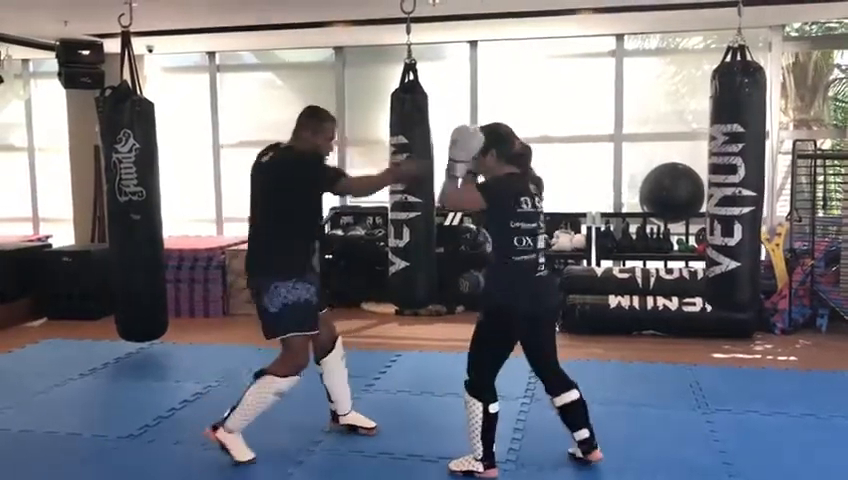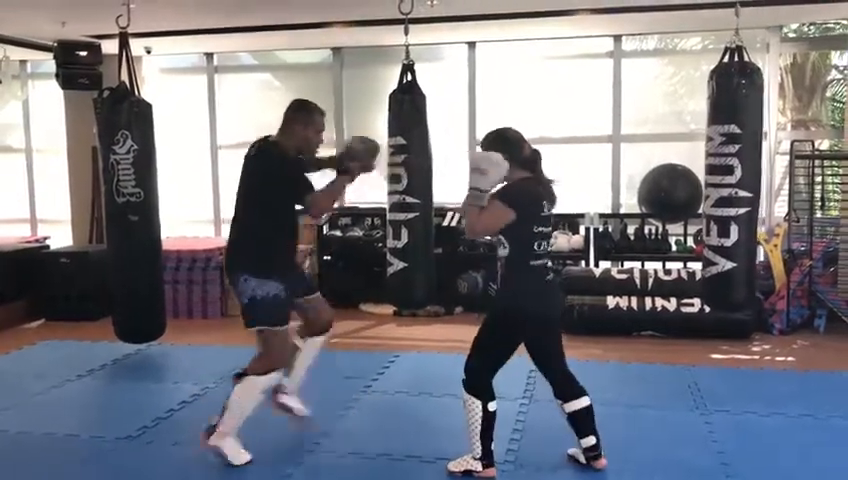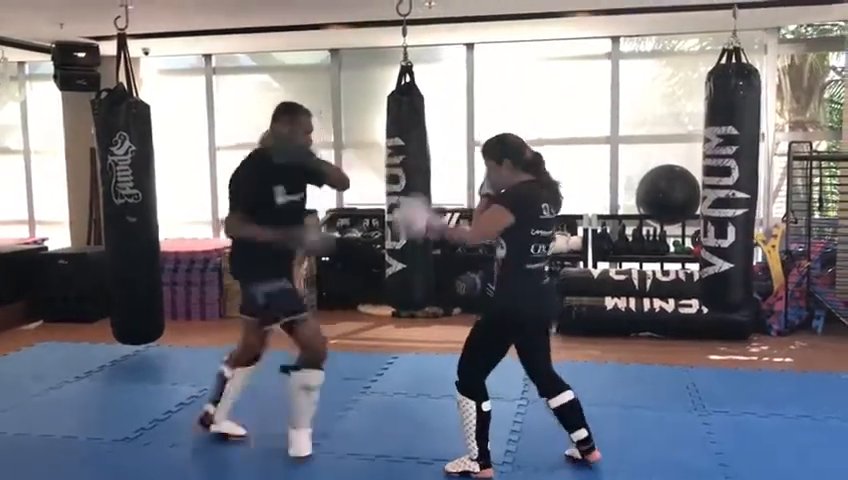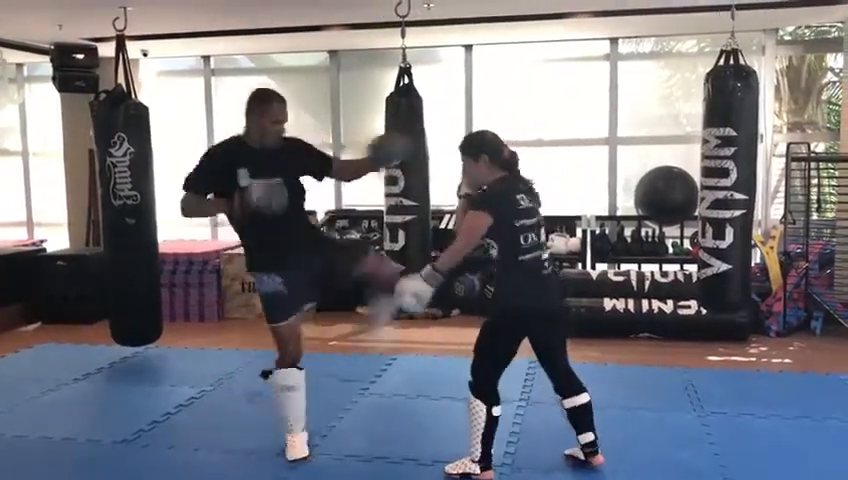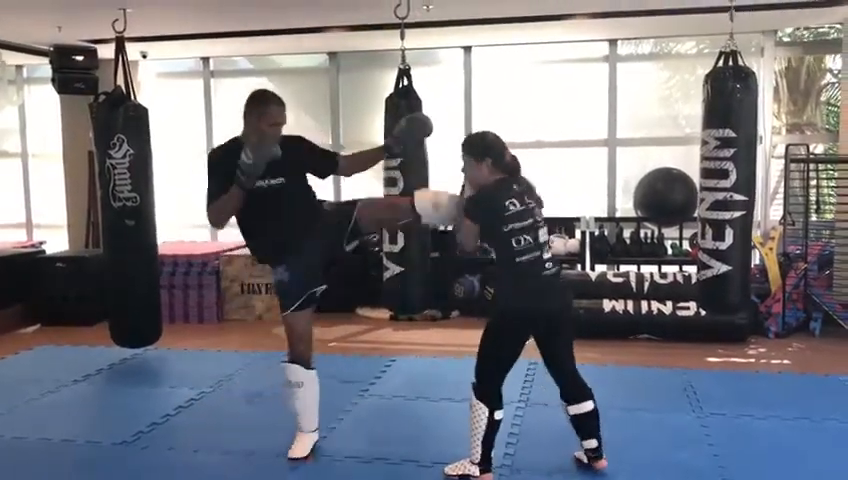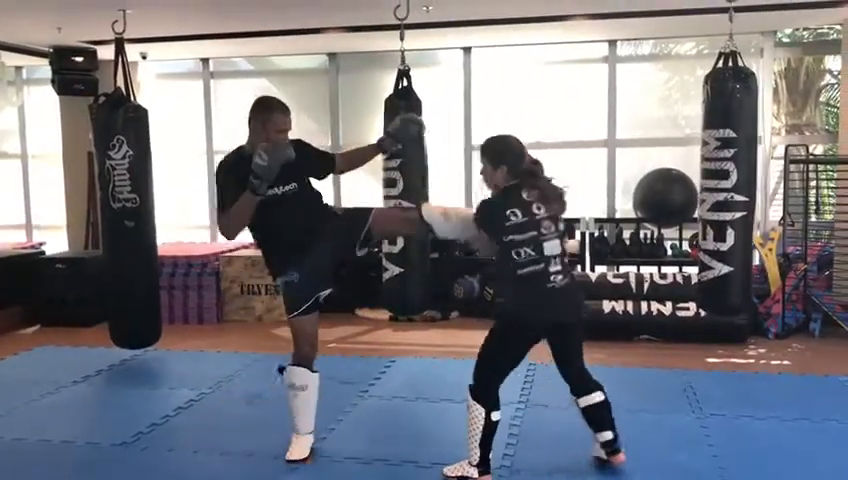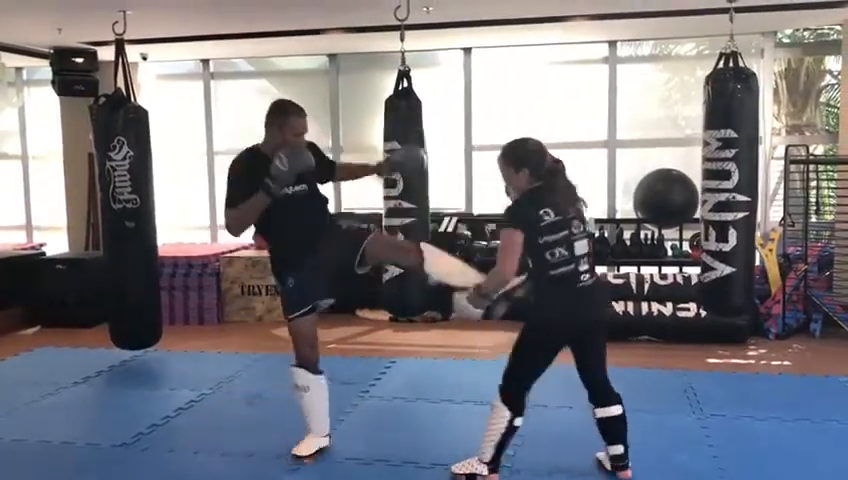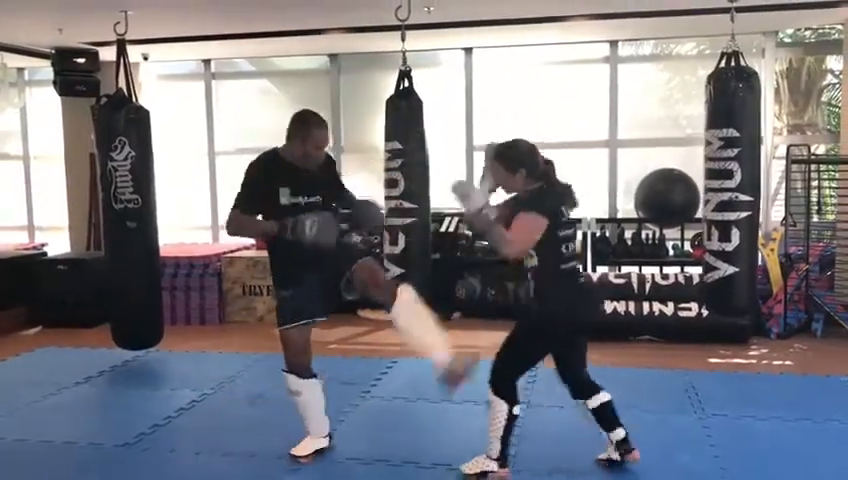
dt=0.2s
person 1, frame 1
left shoulder: (271, 157)
right shoulder: (299, 163)
right elbow: (351, 187)
right wrist: (395, 174)
left hip: (290, 269)
right hip: (281, 274)
left knee: (326, 339)
right knee: (295, 359)
left ankle: (343, 412)
right ankle: (228, 430)
person 1, frame 2
left shoulder: (282, 153)
right shoulder: (271, 160)
left elbow: (313, 168)
right elbow: (318, 206)
left wrist: (346, 159)
right wrist: (349, 173)
left hip: (275, 261)
right hip: (255, 269)
left knee: (322, 319)
right knee: (274, 353)
left ankle: (284, 391)
right ankle: (222, 434)
person 1, frame 3
left shoulder: (295, 162)
right shoulder: (253, 170)
left elbow: (343, 183)
right elbow: (233, 225)
left wrist: (310, 160)
right wrist: (286, 237)
left hip: (275, 270)
right hip: (261, 272)
left knee: (251, 348)
right knee: (316, 346)
left ankle: (215, 415)
right ankle: (299, 431)
person 1, frame 4
left shoulder: (290, 149)
right shoulder: (222, 157)
left elbow: (340, 170)
right elbow: (187, 207)
left wrist: (375, 159)
right wrist: (236, 203)
left hip: (309, 243)
right hip: (273, 266)
left knee: (383, 273)
right knee: (290, 350)
right ankle: (296, 432)
person 1, frame 5
left shoulder: (293, 147)
right shoulder: (224, 158)
left elbow: (344, 165)
right elbow: (216, 220)
left wrist: (391, 148)
right wrist: (244, 180)
left hip: (321, 227)
right hip: (286, 257)
left knee: (389, 207)
right knee: (299, 345)
right ankle: (307, 431)
person 1, frame 6
left shoulder: (296, 151)
right shoulder: (232, 168)
left elbow: (337, 163)
right elbow: (228, 230)
left wrist: (385, 144)
right wrist: (257, 187)
left hip: (331, 230)
right hip: (293, 262)
left knee: (399, 220)
right knee: (304, 349)
right ankle: (303, 435)
person 1, frame 7
left shoulder: (307, 151)
right shoulder: (246, 165)
left elbow: (333, 170)
right elbow: (233, 225)
left wrist: (381, 168)
right wrist: (271, 186)
left hip: (331, 238)
right hip: (294, 263)
left knee: (403, 251)
right knee: (305, 352)
right ankle: (318, 433)
person 1, frame 8
left shoulder: (324, 164)
right shoulder: (264, 169)
right elbow: (235, 224)
left wrist: (361, 210)
right wrist: (288, 229)
left hip: (336, 252)
right hip: (292, 272)
left knee: (387, 286)
right knee: (296, 358)
left ankle: (447, 361)
right ankle: (319, 435)
person 2, frame 1
left shoulder: (499, 187)
right shoulder: (526, 184)
left elbow: (448, 201)
right elbow: (481, 205)
left wrist: (458, 162)
right wrist: (470, 172)
left hip: (508, 300)
right hip: (540, 295)
left knee: (479, 377)
right knee: (549, 369)
right ankle: (588, 445)
person 2, frame 2
left shoulder: (516, 193)
right shoulder: (538, 189)
left elbow: (474, 228)
right elbow: (497, 224)
left wrist: (478, 189)
right wrist: (486, 189)
left hip: (517, 303)
right hip: (545, 299)
left knee: (476, 375)
right knee: (558, 374)
right ankle: (593, 451)
person 2, frame 3
left shoulder: (516, 198)
right shoulder: (544, 192)
left elbow: (475, 233)
right elbow: (493, 227)
left wrist: (436, 229)
right wrist: (490, 193)
left hip: (512, 304)
right hip: (540, 301)
left knee: (470, 375)
right knee: (543, 374)
right ankle: (586, 446)
person 2, frame 4
left shoulder: (491, 197)
right shoulder: (522, 188)
left elbow: (462, 245)
left wrist: (426, 277)
right wrist: (471, 197)
left hip: (516, 302)
right hip: (547, 297)
left knee: (483, 380)
right knee: (559, 371)
right ankle: (590, 448)
person 2, frame 5
left shoulder: (480, 202)
right shoulder: (524, 190)
left elbow: (467, 245)
left hip: (517, 304)
right hip: (554, 297)
left knee: (487, 382)
right knee: (568, 376)
person 2, frame 6
left shoulder: (491, 208)
right shoulder: (548, 193)
left elbow: (484, 244)
left hip: (524, 310)
right hip: (566, 302)
left knee: (483, 383)
right knee: (577, 374)
right ankle: (612, 449)
person 2, frame 7
left shoulder: (521, 210)
right shoulder: (566, 198)
left elbow: (505, 271)
left wrist: (478, 293)
left hip: (555, 311)
right hip: (593, 303)
left knee: (513, 386)
right knee: (598, 382)
person 2, frame 8
left shoulder: (543, 200)
right shoulder: (533, 199)
left elbow: (512, 247)
right elbow: (502, 232)
left wrist: (483, 215)
right wrist: (481, 206)
left hip: (557, 305)
right hip: (575, 304)
left knee: (503, 376)
right knee: (576, 377)
left ankle: (495, 461)
right ankle: (623, 445)
